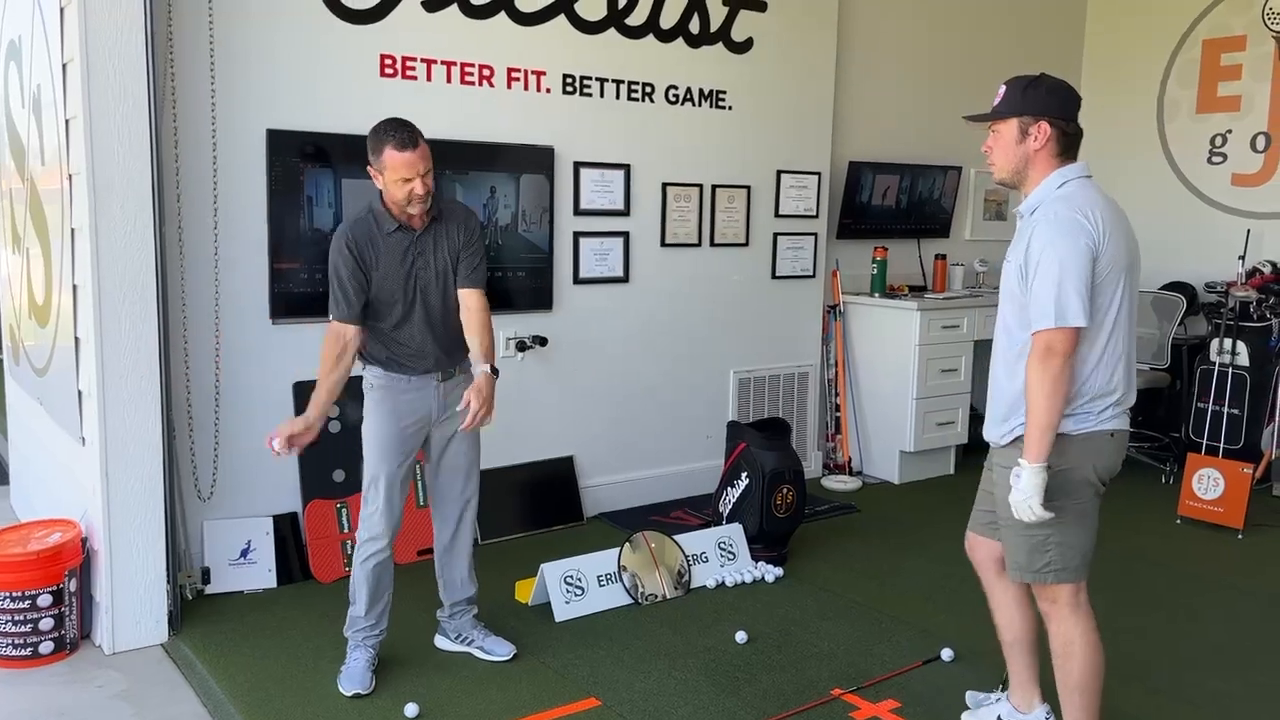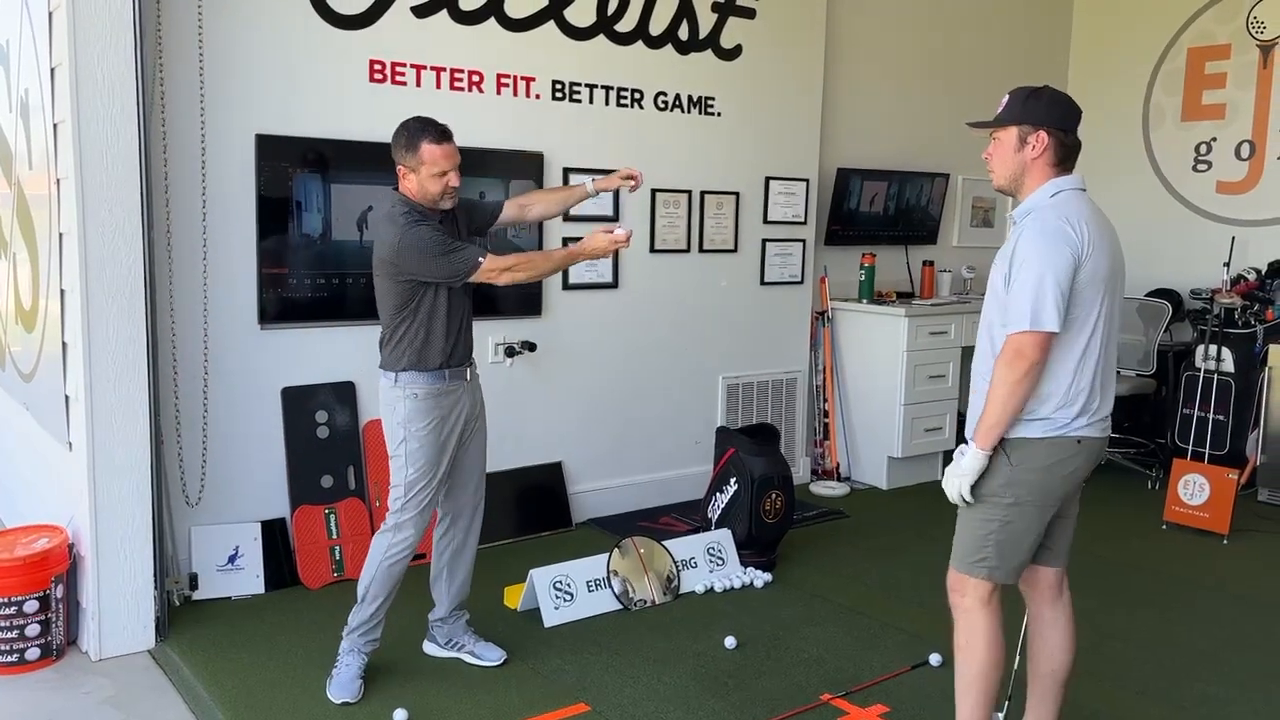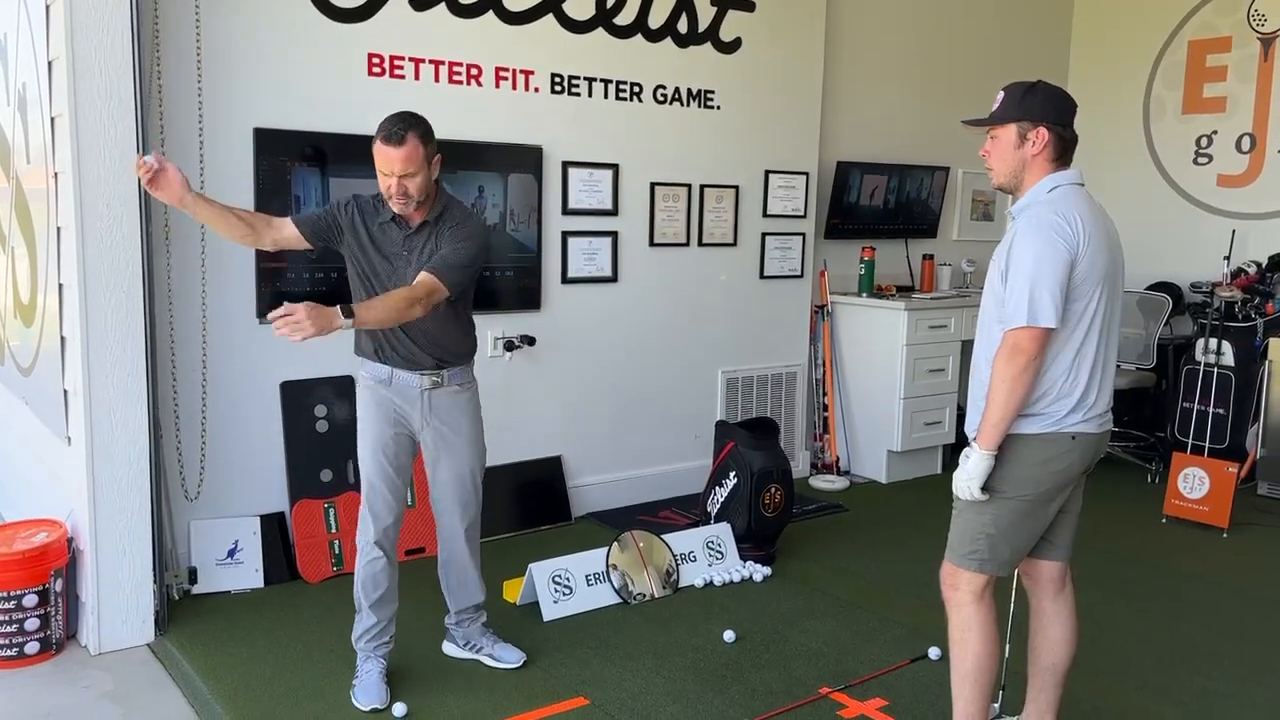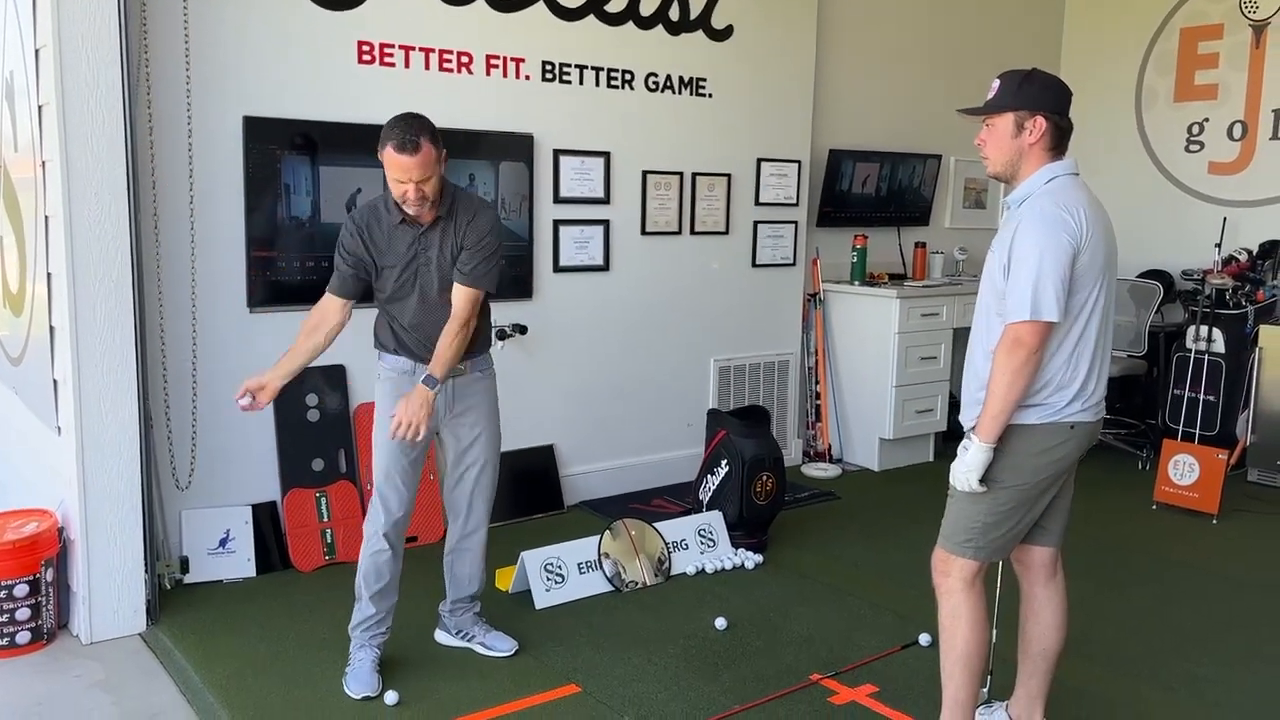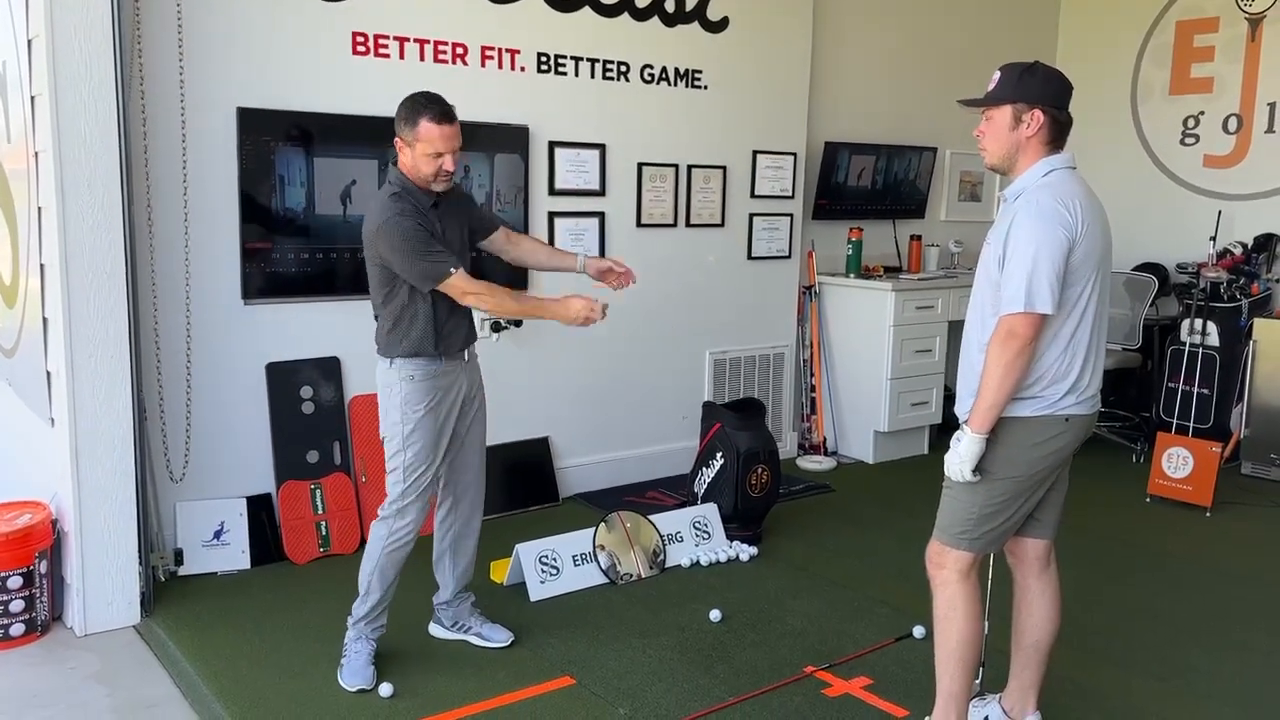
dt=1s
person 1, frame 1
left shoulder: (1060, 217)
right shoulder: (1075, 206)
left elbow: (1054, 348)
left wrist: (1033, 461)
left hip: (1057, 441)
right hip: (1040, 434)
left knee: (1058, 594)
right knee: (986, 548)
person 1, frame 2
left shoulder: (1048, 224)
right shoulder: (1080, 217)
left elbow: (1025, 351)
left wrist: (974, 447)
left hip: (1030, 442)
right hip: (1066, 436)
left knee: (971, 590)
right knee: (1045, 585)
person 1, frame 3
left shoulder: (1045, 219)
right shoulder: (1083, 212)
left elbow: (1024, 344)
left wrist: (982, 447)
left hip: (1032, 439)
right hip: (1069, 430)
left knee: (964, 581)
right knee: (1047, 579)
person 1, frame 4
left shoulder: (1044, 212)
right shoulder: (1070, 201)
left elbow: (1025, 337)
left wrist: (981, 439)
left hip: (1026, 428)
right hip: (1058, 421)
left knee: (955, 568)
right knee: (1038, 565)
person 1, frame 5
left shoulder: (1041, 204)
right shoulder: (1065, 195)
left elbow: (1018, 330)
left wrist: (973, 429)
left hip: (1021, 420)
right hip: (1052, 413)
left knee: (950, 561)
right knee: (1031, 556)
person 2, frame 1
left shoulder: (463, 223)
right shoulder: (354, 240)
left elbow: (472, 303)
right elbow: (344, 336)
left wrist: (485, 373)
right wrist: (313, 415)
left hip: (456, 385)
right hip: (393, 389)
left knee: (458, 512)
right knee: (379, 523)
left ankle: (459, 622)
right ankle: (363, 643)
person 2, frame 2
left shoulder: (449, 209)
right shoulder: (405, 236)
left elbow: (521, 208)
right elbow: (501, 272)
left wrist: (594, 186)
right wrist: (582, 250)
left hip: (462, 384)
right hip: (418, 393)
left knee: (463, 513)
right knee: (406, 523)
left ankle: (448, 628)
right ankle: (355, 647)
person 2, frame 3
left shoulder: (465, 229)
right shoulder: (356, 214)
left elbow: (414, 301)
right elbow: (267, 232)
left wrist: (337, 317)
right wrist: (184, 197)
left hip: (450, 387)
right hip: (382, 384)
left knee: (460, 515)
right knee: (380, 522)
left ankle: (466, 630)
right ankle: (371, 653)
person 2, frame 4
left shoulder: (477, 219)
right shoulder: (364, 225)
left elbow: (463, 314)
right elbow: (334, 309)
left wrist: (431, 388)
right wrist: (278, 375)
left hip: (464, 377)
right hip: (401, 372)
left knee: (472, 505)
right knee: (390, 511)
left ankle: (461, 616)
right ankle: (367, 641)
person 2, frame 5
left shoulder: (452, 196)
right shoulder: (391, 218)
left elbow: (508, 242)
right elbow: (467, 293)
left wrist: (585, 265)
right wrist: (555, 309)
left hip: (464, 369)
right hip: (414, 376)
left knee: (465, 498)
right knee: (404, 510)
left ankle: (453, 609)
right ankle: (362, 634)
